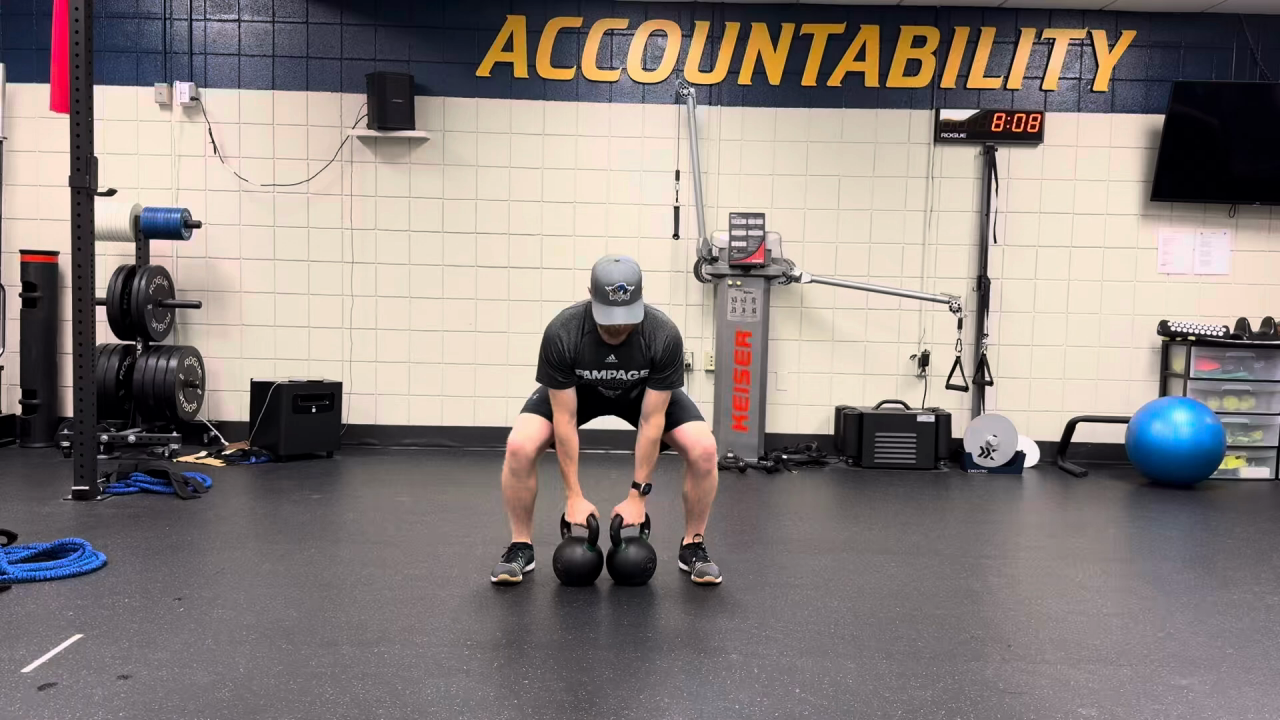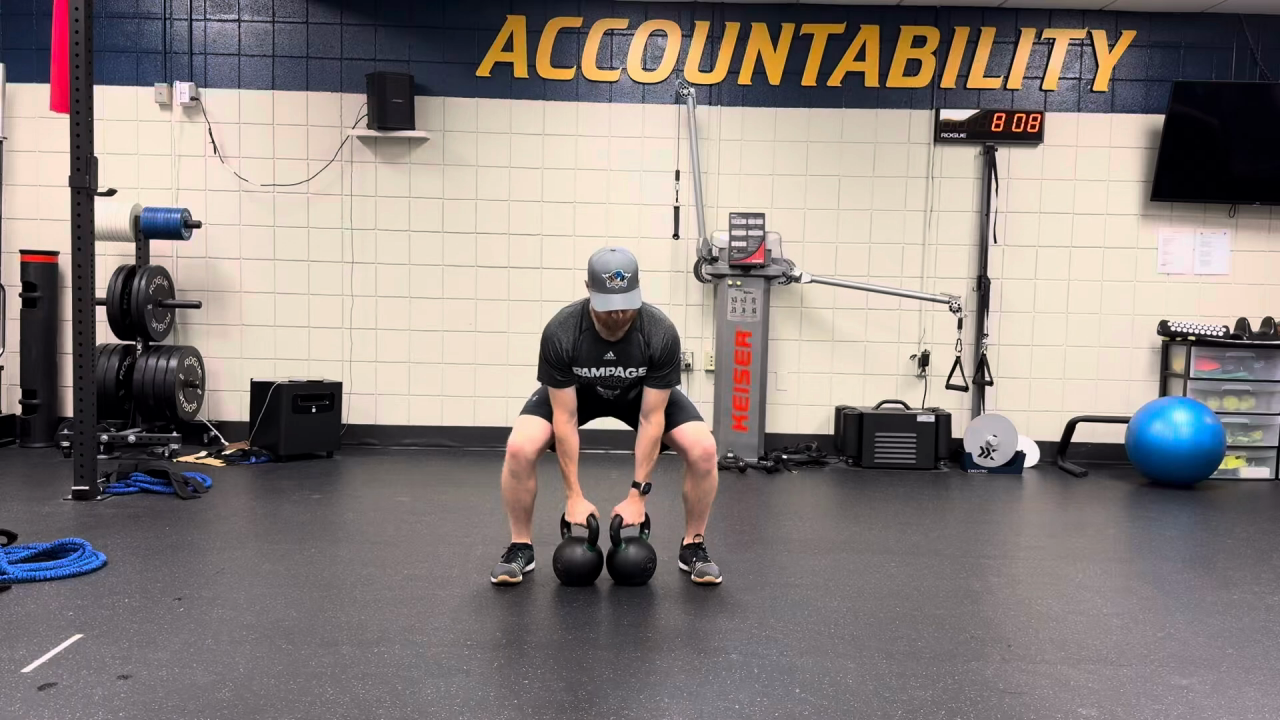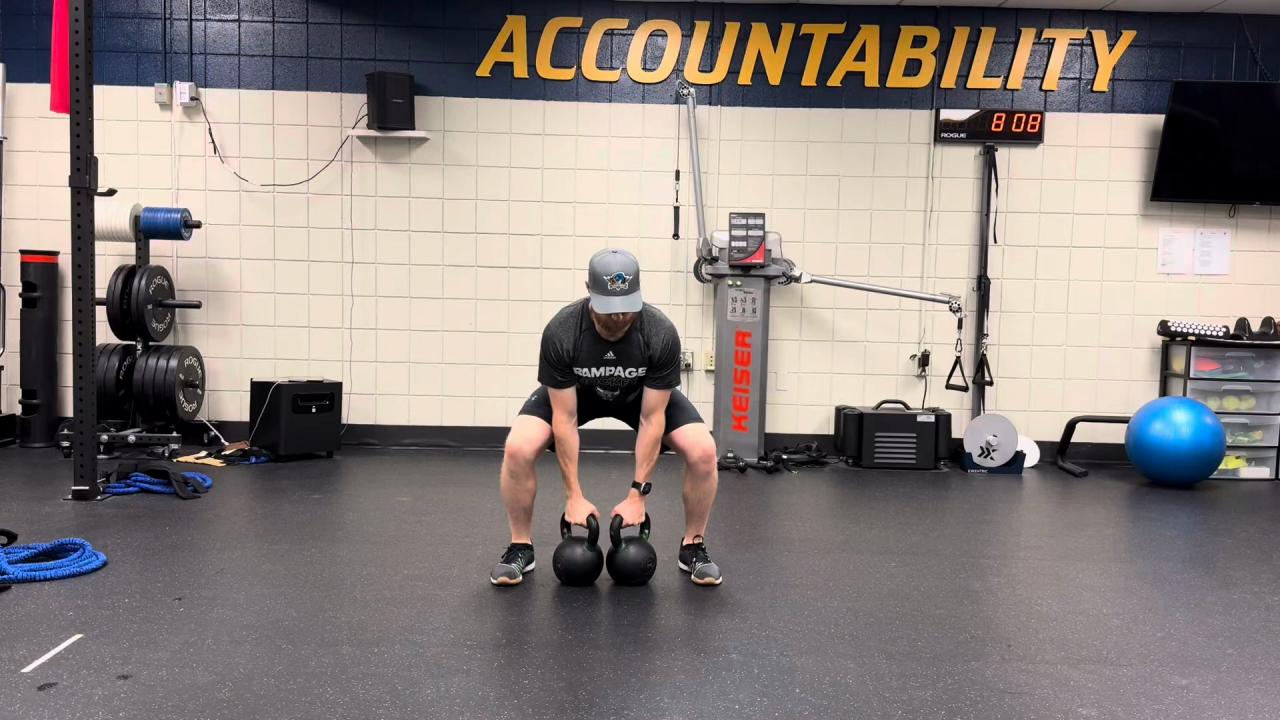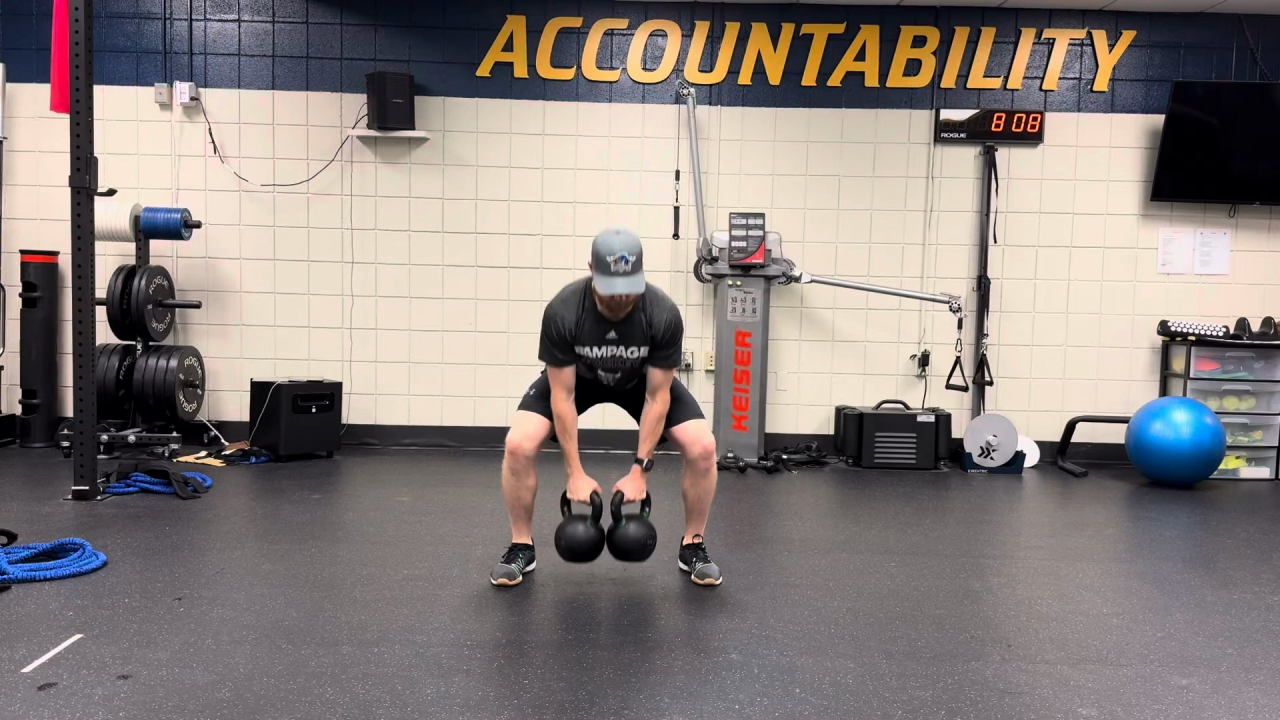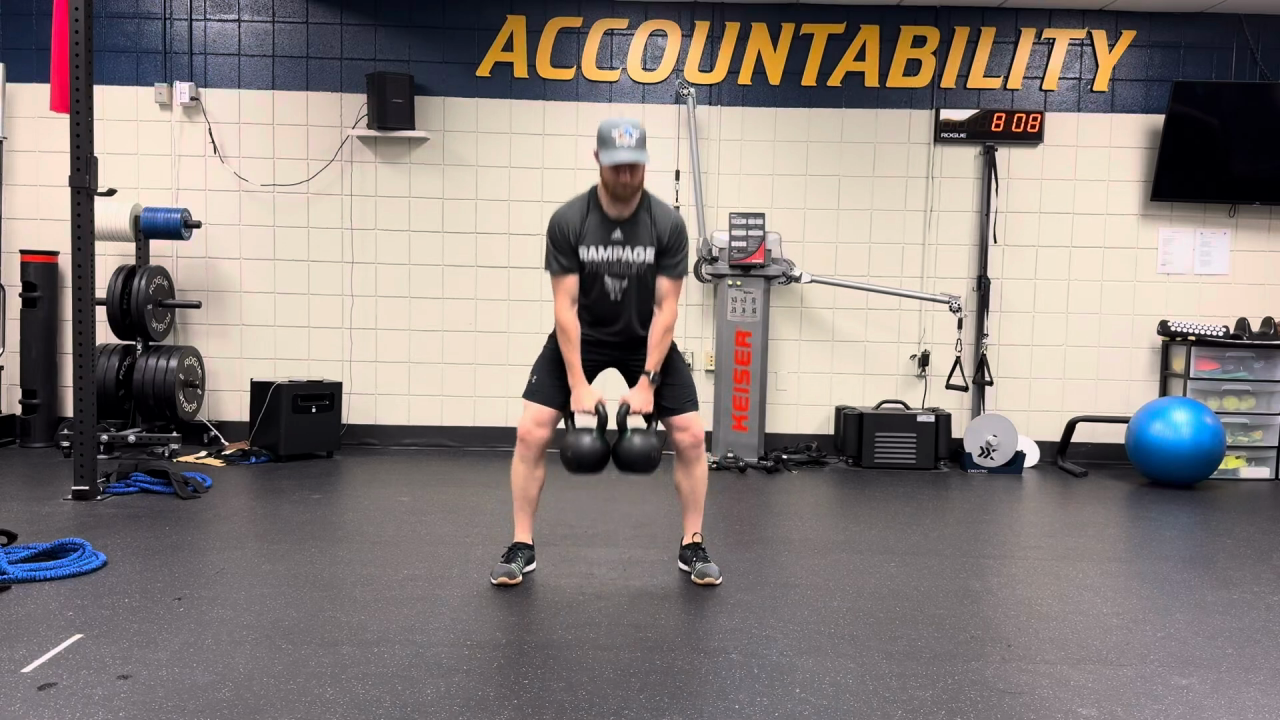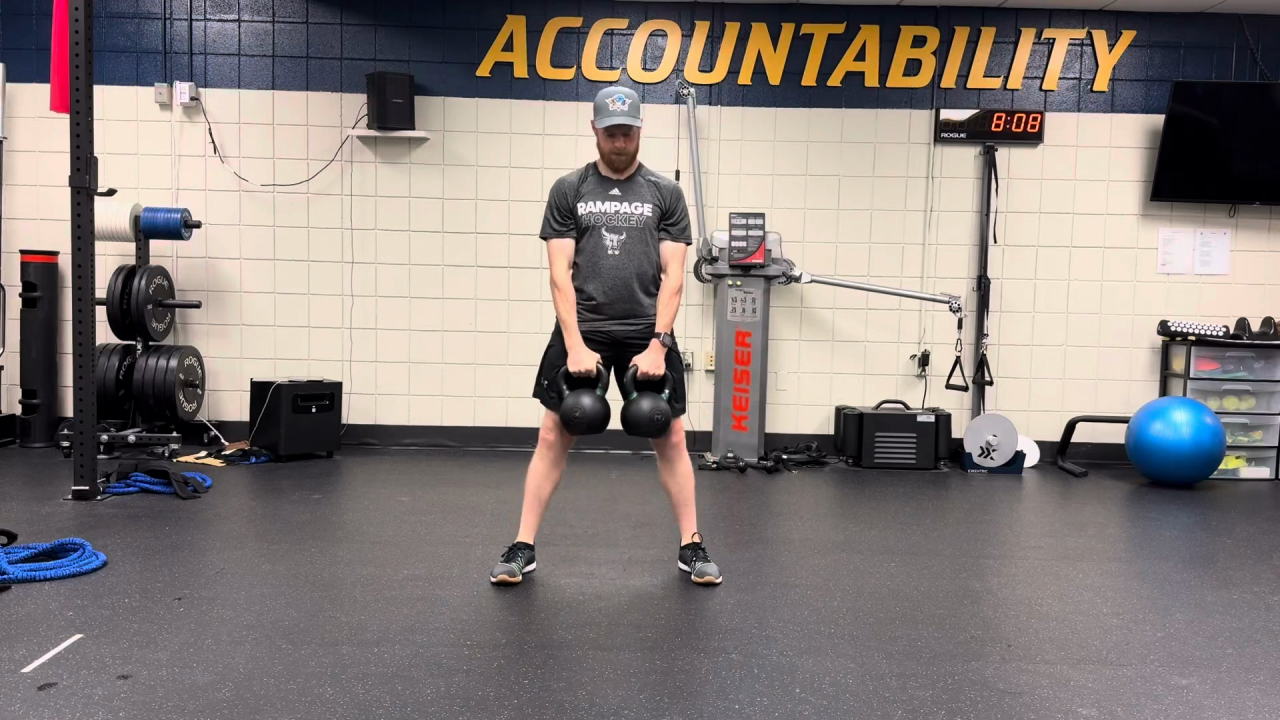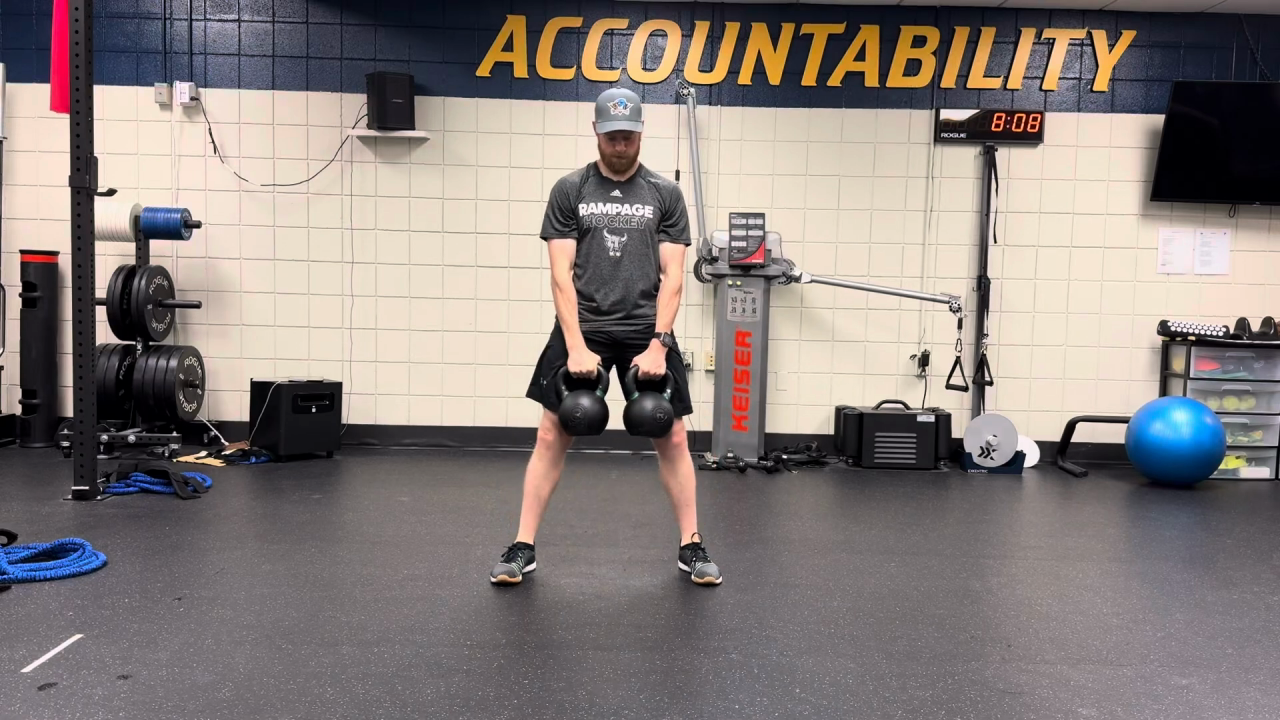
dt=0.3s
person 1, frame 1
left shoulder: (664, 336)
right shoulder: (561, 333)
left elbow: (652, 419)
right elbow: (565, 419)
left wrist: (637, 496)
right wrist: (574, 497)
left hip: (646, 393)
right hip: (574, 391)
left knee: (703, 448)
right knee: (520, 446)
left ankle: (693, 546)
right ankle: (520, 547)
person 1, frame 2
left shoulder: (661, 333)
right shoulder: (560, 332)
left elbow: (651, 418)
right elbow: (565, 419)
left wrist: (637, 495)
right wrist: (574, 497)
left hip: (643, 393)
right hip: (574, 393)
left knee: (703, 449)
right knee: (520, 448)
left ankle: (693, 546)
right ankle: (520, 547)
person 1, frame 3
left shoulder: (661, 334)
right shoulder: (561, 332)
left elbow: (652, 418)
right elbow: (564, 419)
left wrist: (637, 495)
right wrist: (574, 497)
left hip: (642, 393)
right hip: (574, 392)
left knee: (702, 451)
right knee: (518, 447)
left ankle: (693, 547)
right ankle: (520, 547)
person 1, frame 4
left shoulder: (663, 314)
right shoulder: (562, 311)
left elbow: (657, 396)
right elbow: (563, 396)
left wrist: (639, 471)
right wrist: (575, 474)
left hip: (642, 380)
right hip: (576, 378)
left knee: (702, 447)
right knee: (519, 445)
left ankle: (693, 547)
right ankle: (521, 548)
person 1, frame 5
left shoulder: (668, 223)
right shoulder: (568, 220)
left elbow: (666, 309)
right elbow: (565, 307)
left wrist: (647, 383)
right wrist: (577, 386)
left hip: (644, 339)
right hip: (582, 337)
left knee: (690, 436)
right knee: (532, 432)
left ankle: (693, 544)
right ankle: (521, 546)
person 1, frame 6
left shoulder: (665, 192)
right shoulder: (568, 189)
left elbow: (673, 275)
right elbow: (561, 272)
left wrist: (659, 343)
right wrist: (574, 343)
left hip: (646, 333)
right hip: (582, 331)
left knee: (671, 440)
right knee: (552, 439)
left ankle: (691, 545)
right ankle: (523, 547)
person 1, frame 7
left shoulder: (665, 194)
right shoulder: (569, 190)
left elbow: (672, 276)
right elbow: (562, 273)
left wrist: (659, 342)
right wrist: (576, 344)
left hip: (646, 333)
right hip: (583, 331)
left knee: (672, 439)
right knee: (551, 438)
left ankle: (691, 545)
right ankle: (522, 546)
